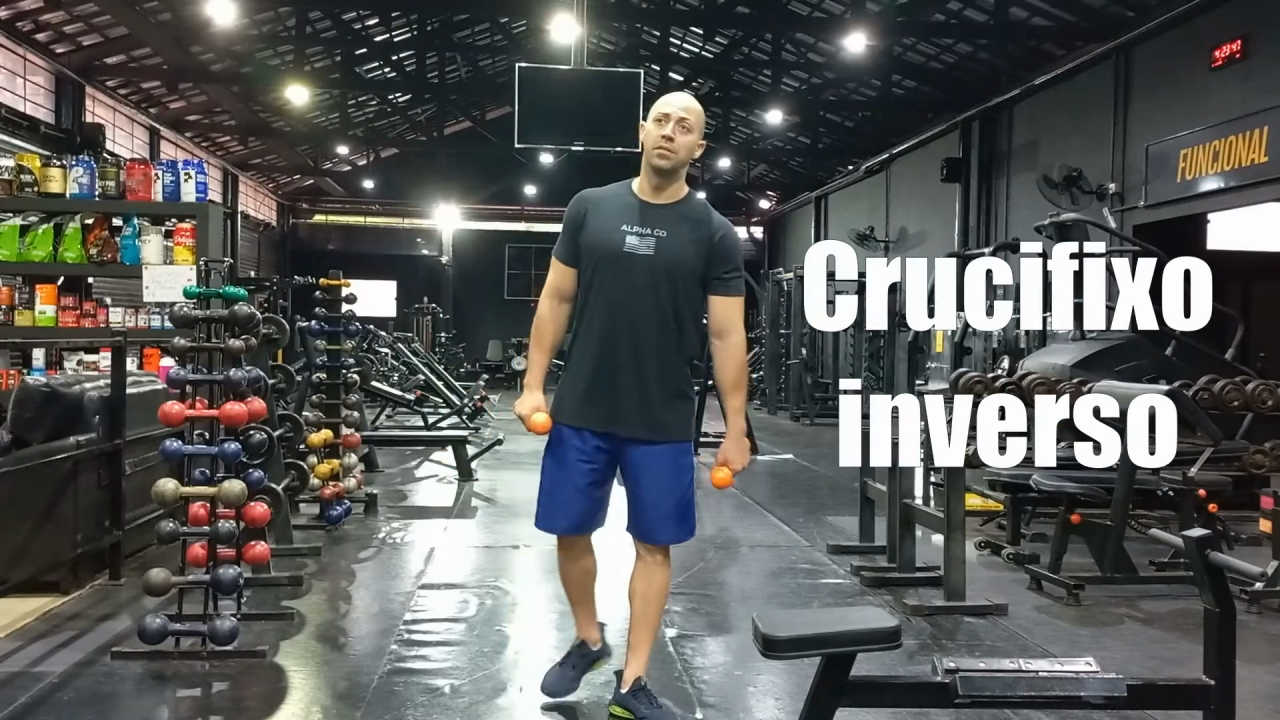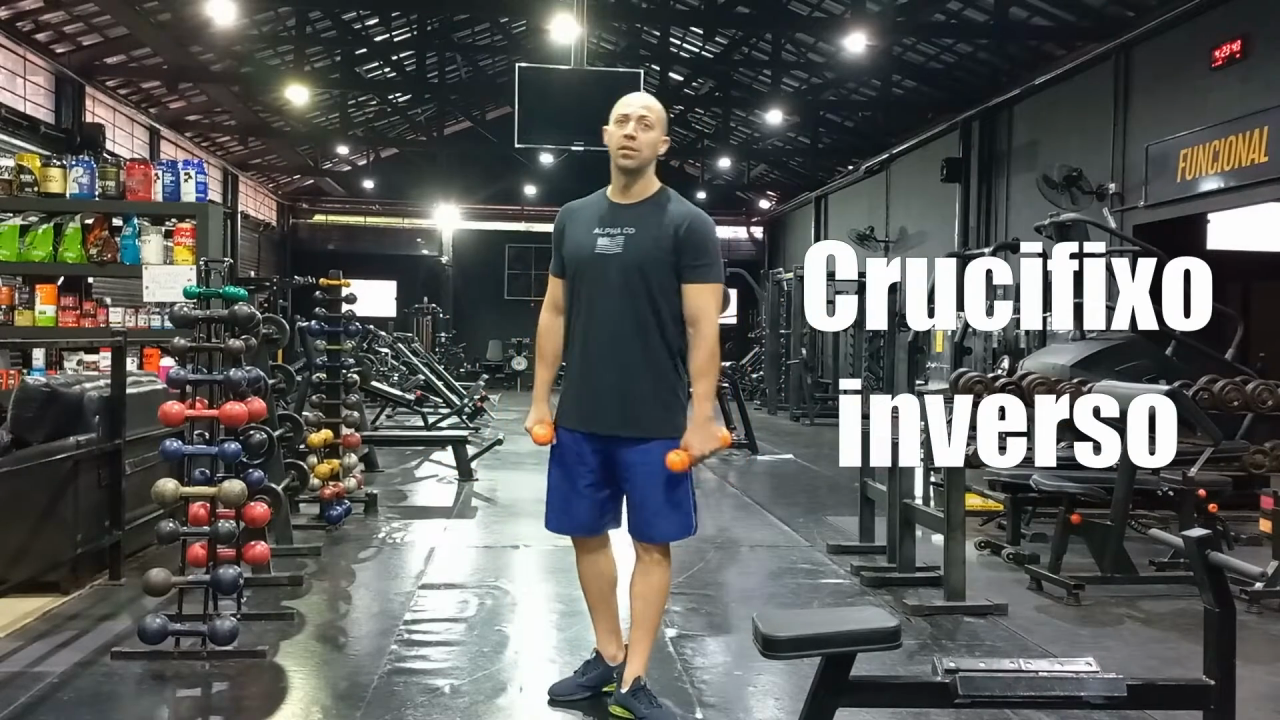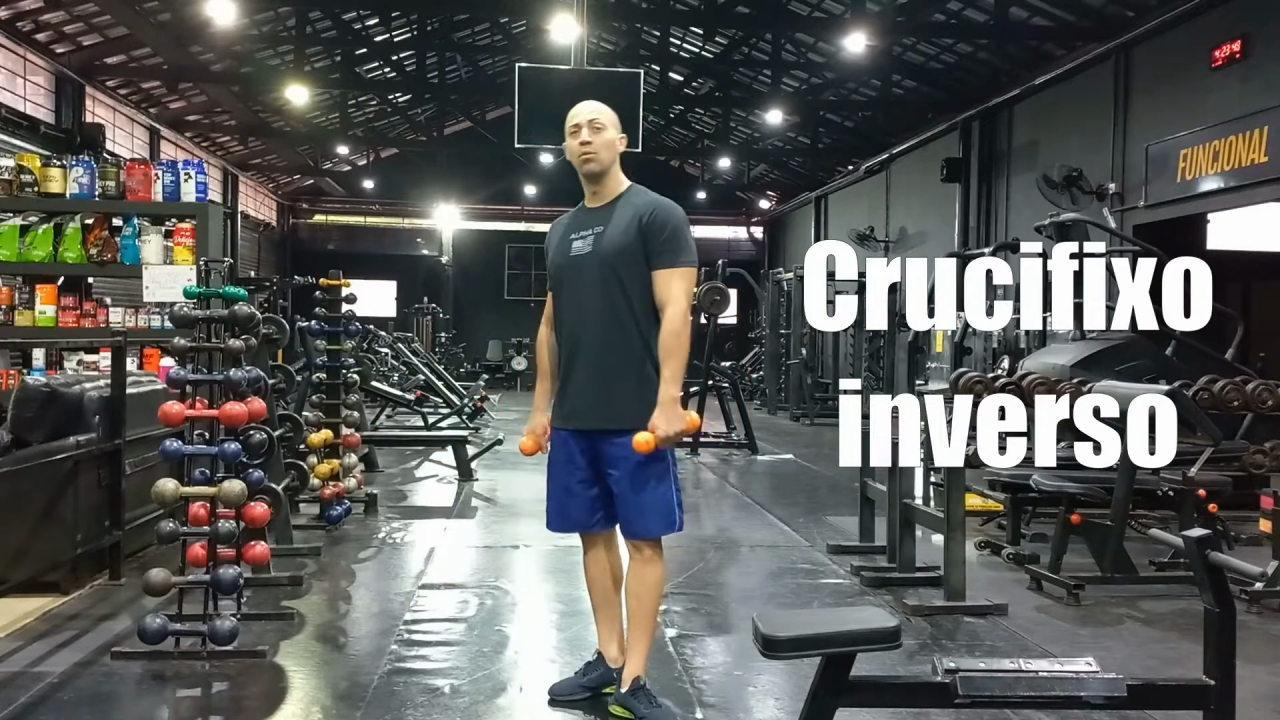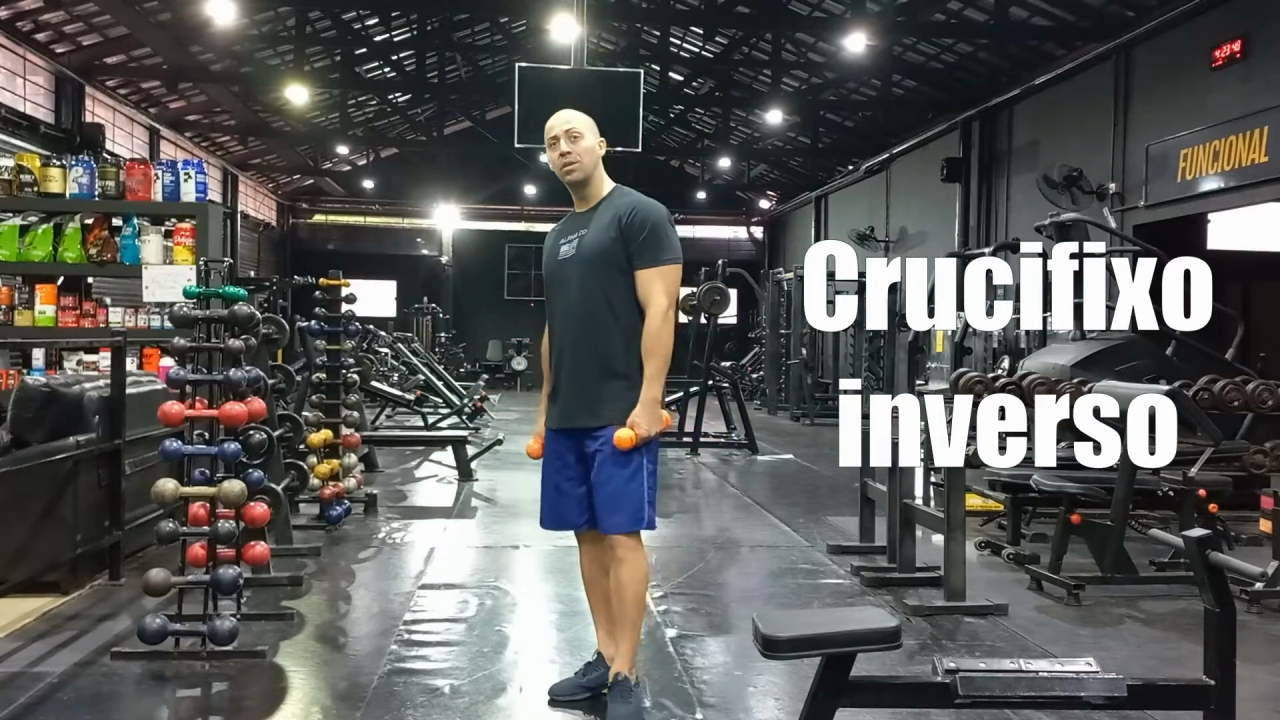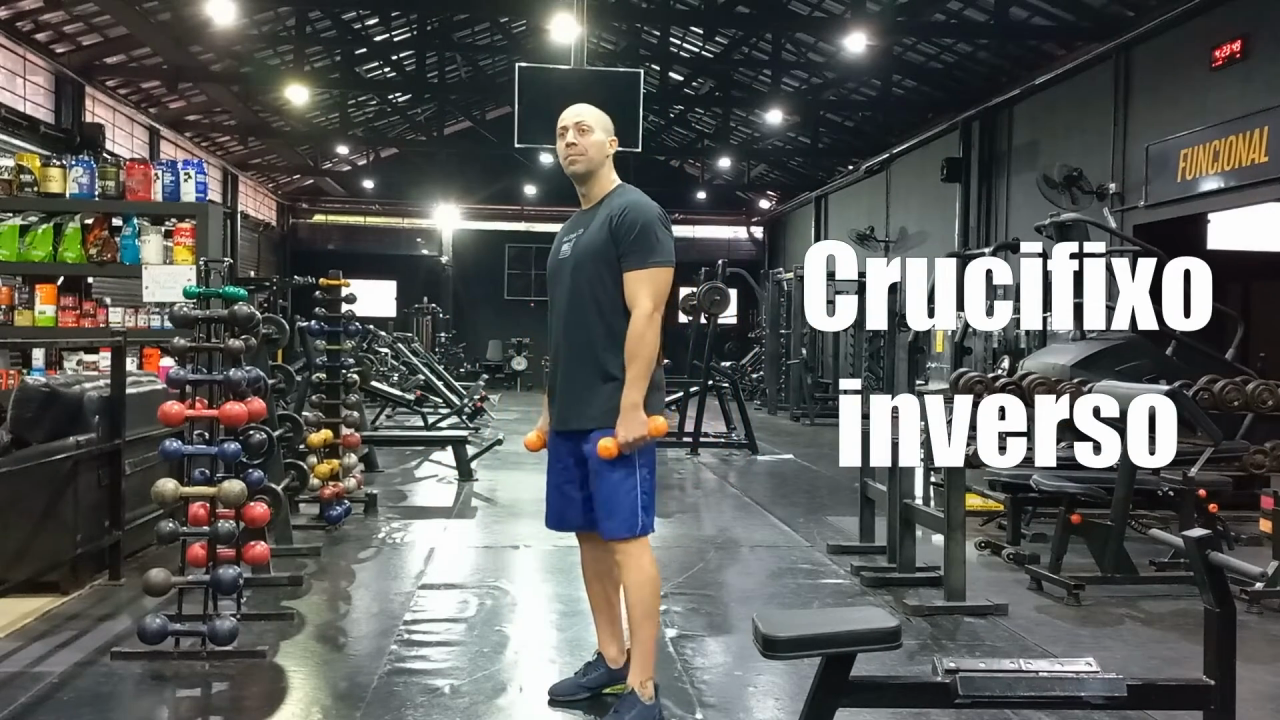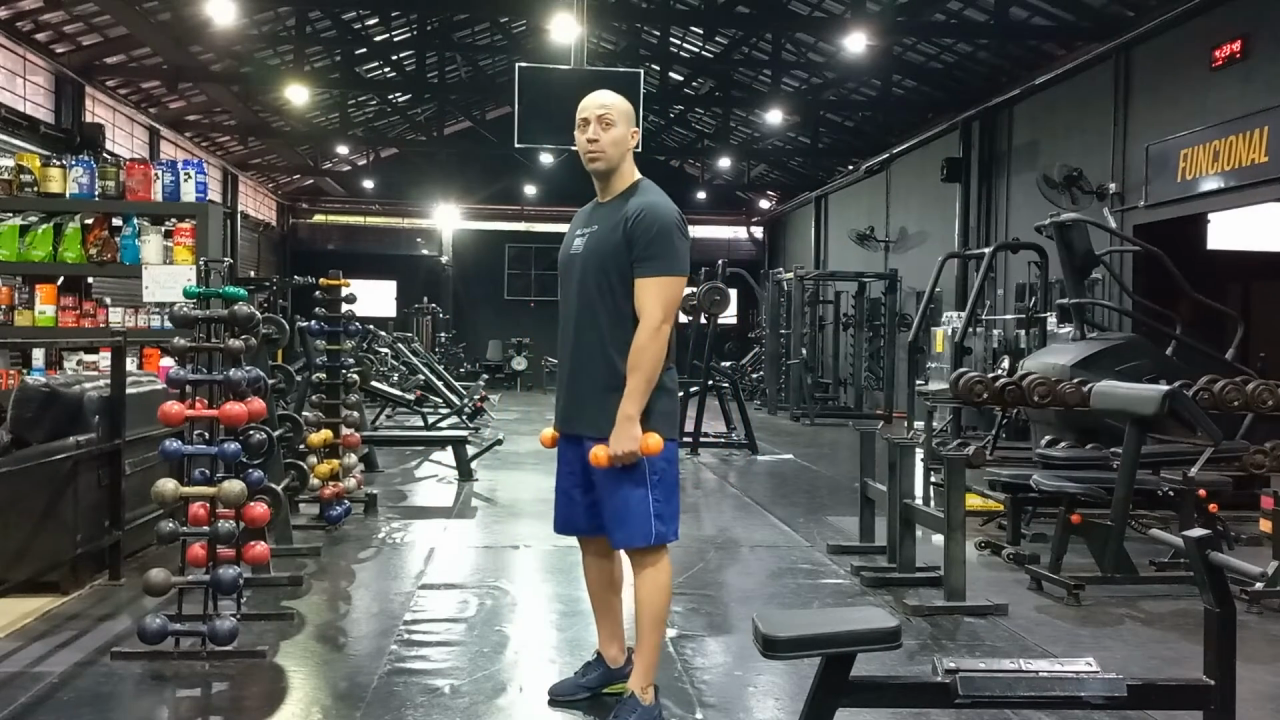
dt=0.4s
person 1, frame 1
left shoulder: (714, 233)
right shoulder: (590, 208)
left elbow: (727, 334)
right elbow: (556, 300)
left wrist: (736, 429)
right wrist: (533, 383)
left hip: (662, 420)
right hip: (581, 410)
left knee: (654, 545)
right knee: (570, 530)
right ankle: (587, 638)
person 1, frame 2
left shoulder: (687, 224)
right shoulder: (573, 218)
left elbow: (703, 326)
right elbow: (555, 314)
left wrist: (703, 416)
right wrist: (540, 399)
left hip: (653, 421)
right hip: (581, 416)
left knee: (652, 543)
right knee: (586, 534)
right ankle: (608, 655)
person 1, frame 3
left shoulder: (657, 214)
right shoulder: (561, 230)
left elbow: (676, 311)
left wrist: (669, 400)
right wrist: (541, 405)
left hip: (634, 415)
right hip: (575, 417)
left knee: (643, 538)
right knee: (592, 535)
right ankle: (608, 657)
person 1, frame 4
left shoulder: (640, 214)
right shoulder: (557, 236)
left elbow: (660, 311)
left wrist: (650, 400)
right wrist: (545, 408)
left hip: (621, 410)
right hip: (568, 414)
left knee: (621, 534)
right knee: (587, 533)
right ankle: (605, 658)
person 1, frame 5
left shoulder: (636, 213)
right shoulder: (569, 231)
left elbow: (646, 314)
left wrist: (633, 406)
right wrist: (550, 406)
left hip: (615, 410)
right hip: (572, 413)
left knee: (625, 537)
right knee: (590, 535)
right ankle: (611, 659)
person 1, frame 6
left shoulder: (653, 214)
right shoulder: (582, 220)
left elbow: (654, 324)
left wrist: (629, 418)
right wrist: (567, 407)
left hip: (629, 419)
right hip: (581, 417)
left knee: (643, 546)
right knee: (594, 539)
right ankle: (612, 658)
